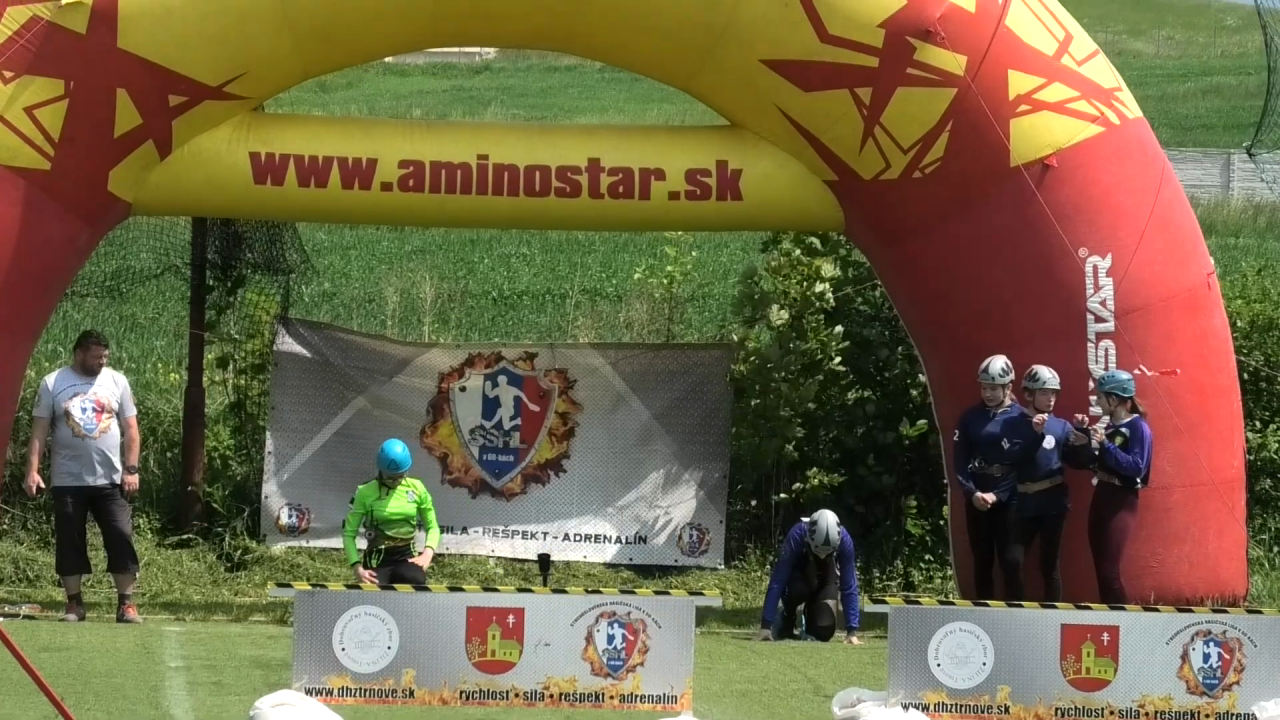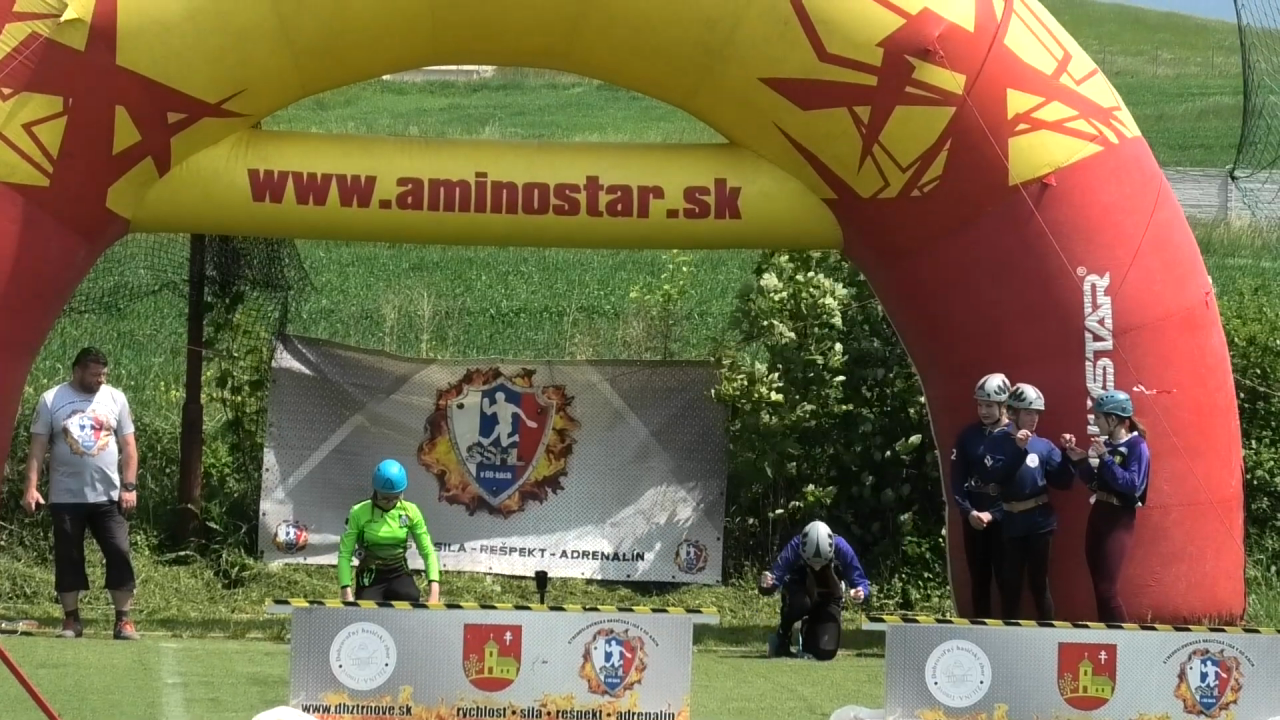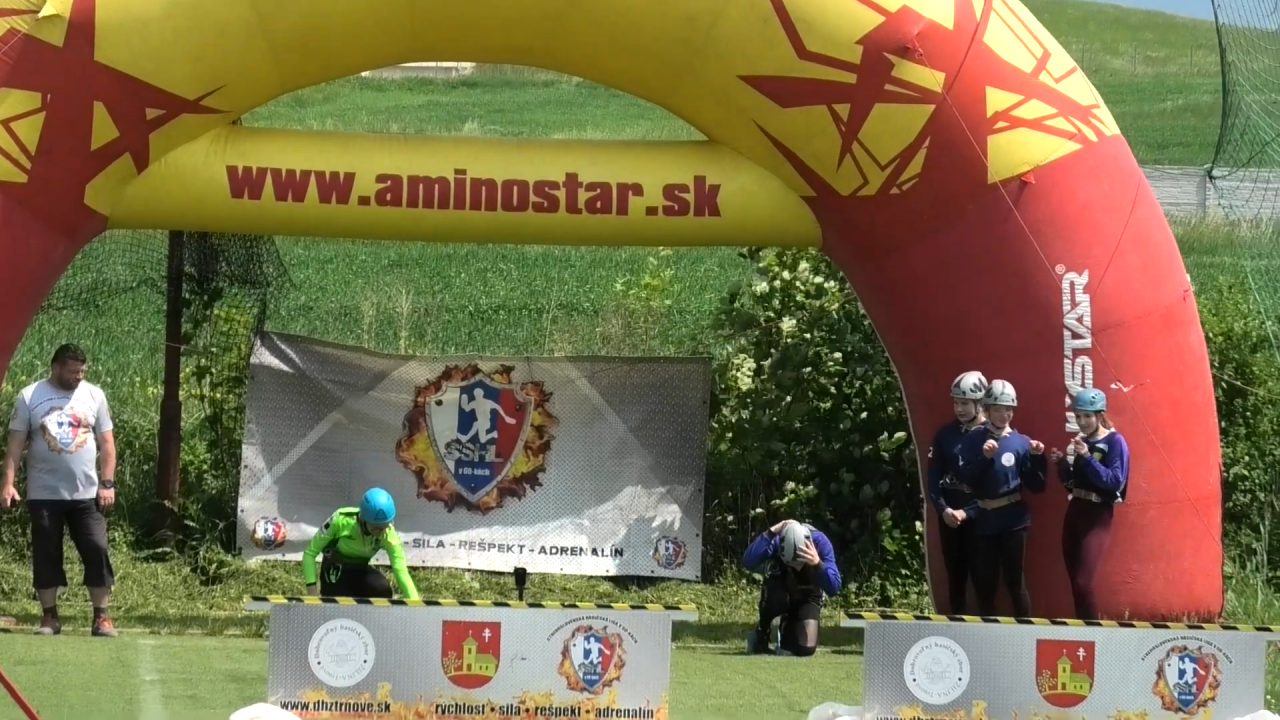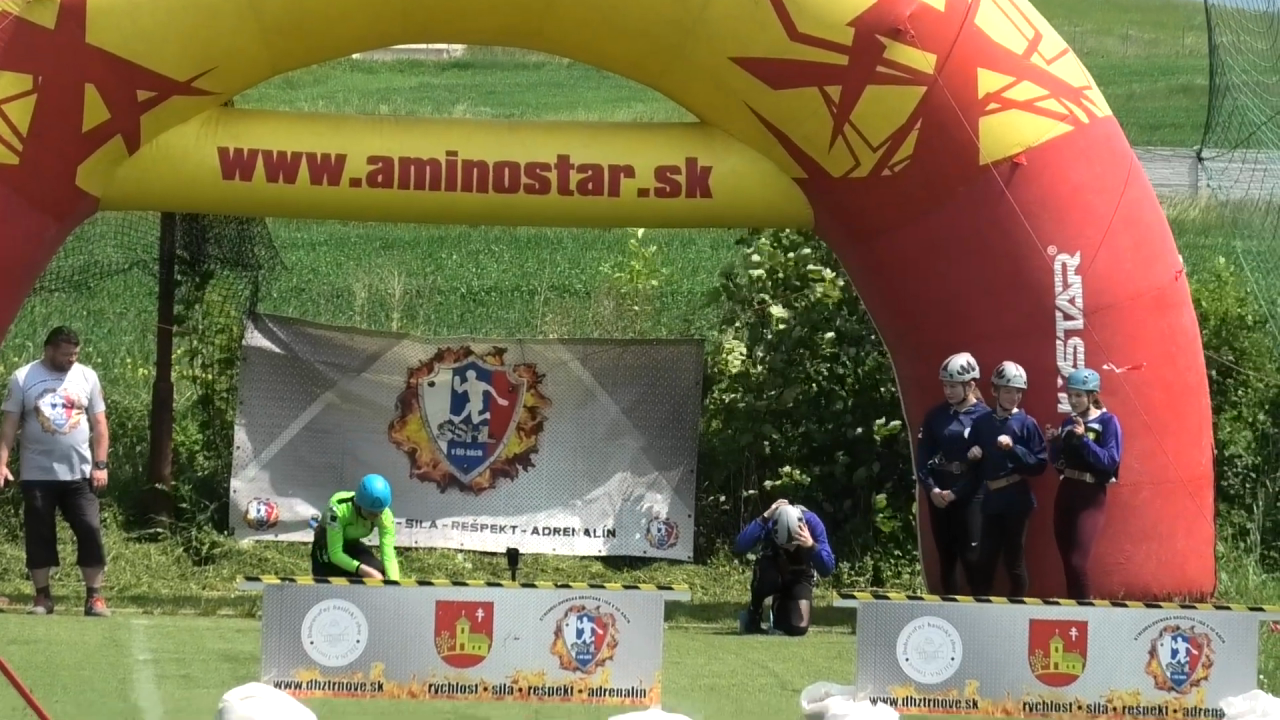
dt=0.5s
person 1, frame 1
left shoulder: (117, 381)
right shoulder: (52, 383)
left elbow: (130, 428)
right elbow: (39, 431)
left wrist: (131, 469)
right wrist: (32, 470)
left hip: (110, 480)
right hip: (67, 481)
left knee: (121, 538)
right knee: (69, 542)
left ankle: (126, 603)
right ankle: (74, 603)
person 1, frame 2
left shoulder: (116, 398)
right shoulder: (51, 400)
left elbow: (128, 446)
right elbow: (37, 447)
left wrist: (129, 486)
right wrist: (31, 486)
left hip: (108, 496)
right hip: (66, 497)
left knee: (119, 555)
right knee: (67, 558)
left ankle: (123, 619)
right ankle: (71, 619)
person 1, frame 3
left shoulder: (94, 395)
right shoulder: (29, 396)
left elbow: (107, 442)
left wrist: (107, 483)
left hip: (87, 493)
right hip: (44, 494)
left knee: (97, 552)
right knee: (46, 555)
left ankle: (101, 616)
right ankle: (49, 617)
person 1, frame 4
left shoulder: (87, 376)
left elbow: (99, 424)
left wrist: (100, 465)
left hip: (79, 473)
right hip: (36, 475)
left knee: (90, 532)
right knee: (38, 535)
left ankle: (94, 596)
right ankle: (42, 596)
person 2, frame 1
left shoulder: (1022, 418)
right shoulder: (970, 417)
right elbow: (959, 460)
left wrist: (997, 495)
right wrist: (972, 492)
left hip: (1009, 498)
right hip: (975, 497)
left knee: (1009, 560)
right knee: (981, 560)
person 2, frame 2
right shoulder: (968, 436)
right elbow: (957, 479)
left wrist: (993, 514)
right wrist: (968, 511)
right hip: (973, 515)
left knee: (1006, 578)
right knee: (979, 578)
person 2, frame 3
right shoulder: (945, 434)
right elbow: (933, 477)
left wrist: (967, 512)
right wrist: (943, 509)
right hip: (948, 514)
right knee: (955, 576)
person 2, frame 4
left shoulder: (985, 417)
right shoulder: (936, 415)
right elbow: (922, 456)
left wrist: (955, 493)
right wrist: (931, 489)
left hip: (969, 495)
right hip: (938, 494)
left knee: (970, 557)
right knee: (946, 557)
person 3, frame 1
left shoulder: (1061, 426)
right shoulder: (1015, 424)
left elbow: (1080, 462)
left wrist: (1082, 433)
right wrist: (1035, 433)
left hip: (1053, 502)
right hip: (1025, 503)
left knee: (1049, 565)
right knee: (1012, 560)
person 3, frame 2
left shoulder: (1044, 446)
right shoulder: (997, 442)
left elbow: (1063, 482)
right elbow: (994, 475)
right wrist: (1019, 449)
left hip: (1039, 521)
right hip: (1010, 522)
left knee: (1039, 584)
right knee: (1009, 584)
person 3, frame 3
left shoulder: (1022, 442)
right shoulder: (974, 440)
left elbow: (1037, 485)
right elbow: (967, 478)
left wrist: (1038, 458)
right wrist: (985, 458)
left hip: (1013, 518)
right hip: (984, 519)
left knee: (1015, 580)
right knee: (984, 580)
person 3, frame 4
left shoulder: (1027, 424)
right shoulder: (982, 422)
left elbow: (1040, 465)
right elbow: (976, 467)
left wrist: (1013, 449)
right wrist: (973, 457)
left hip: (1017, 499)
right hip: (991, 499)
left knee: (1014, 560)
right knee: (985, 559)
person 4, frame 1
left shoulder: (1138, 426)
right shoulder: (1110, 425)
left elbow: (1137, 467)
left wrist: (1105, 444)
right wrist: (1086, 442)
left hip: (1122, 501)
right hip: (1101, 495)
left knee: (1110, 570)
right knee: (1100, 568)
person 4, frame 2
left shoulder: (1137, 445)
right shoulder: (1108, 444)
left elbow: (1132, 484)
left wrist: (1105, 457)
right wrist: (1081, 460)
left hip: (1119, 519)
right hip: (1098, 515)
left knee: (1107, 588)
right knee: (1099, 587)
person 4, frame 3
left shoulder: (1115, 441)
right shoulder: (1082, 441)
left elbow: (1115, 481)
left wrist: (1088, 457)
right wrist: (1062, 463)
left hip: (1097, 515)
right hip: (1075, 511)
left knee: (1083, 582)
right knee: (1074, 582)
person 4, frame 4
left shoulder: (1108, 422)
right shoulder: (1068, 422)
left elbow: (1111, 461)
right elbow: (1057, 461)
left wrist: (1083, 438)
right wrist: (1054, 442)
left hip: (1091, 496)
right hip: (1065, 492)
left knee: (1077, 562)
right knee: (1067, 561)
